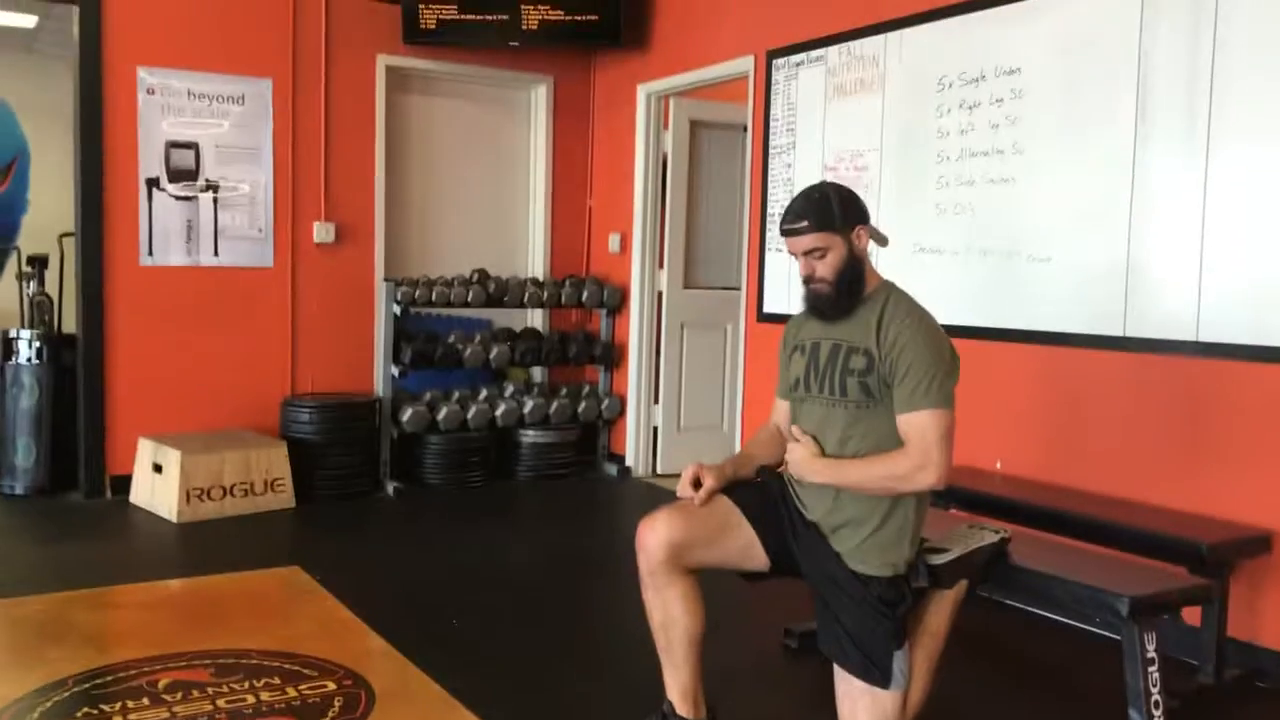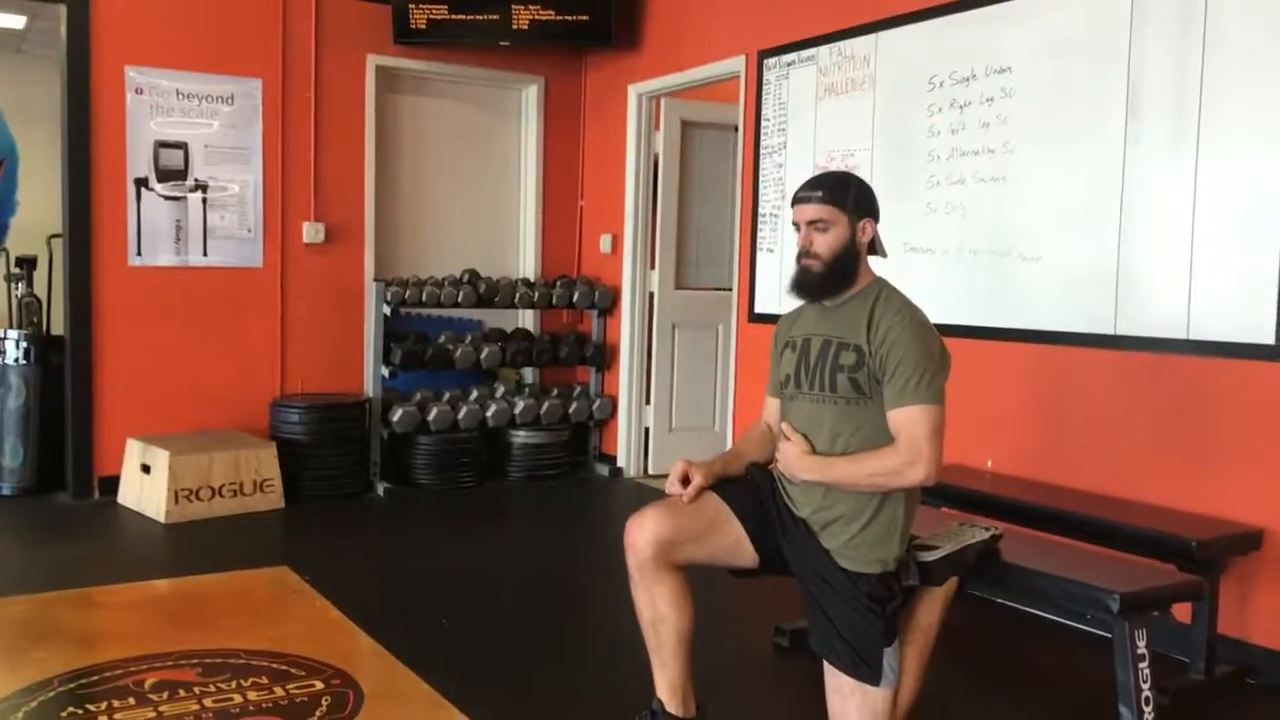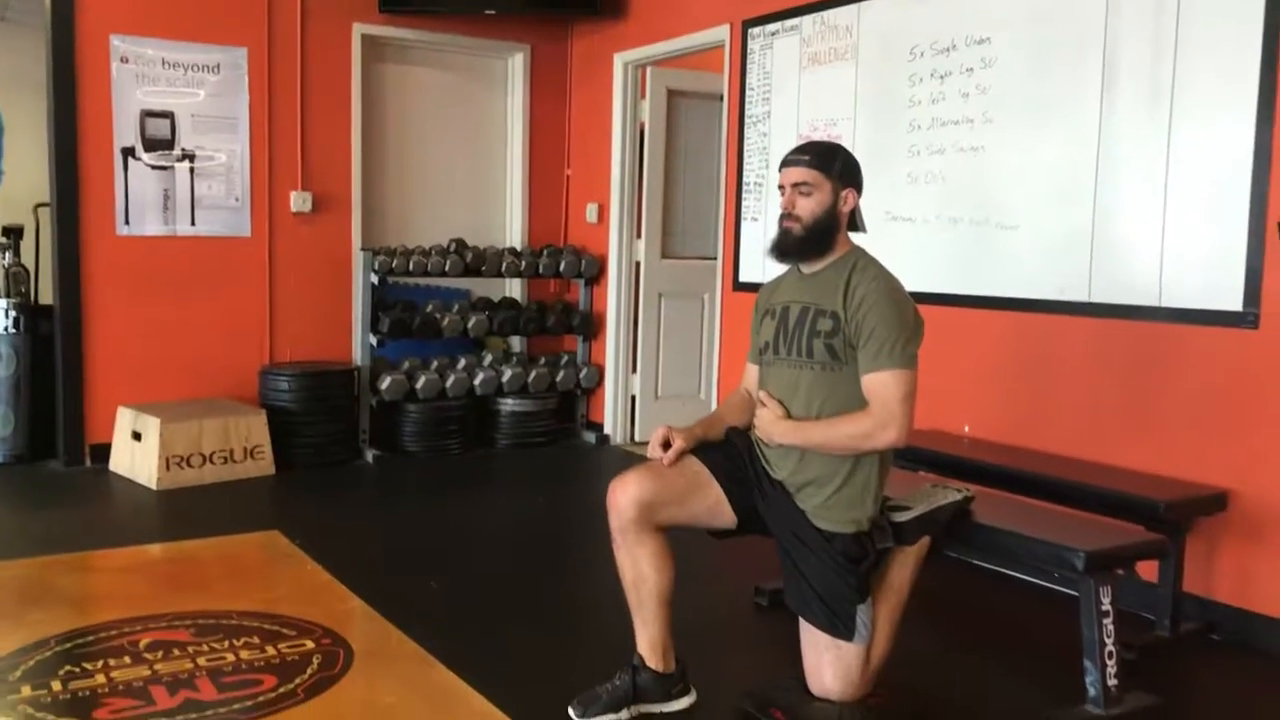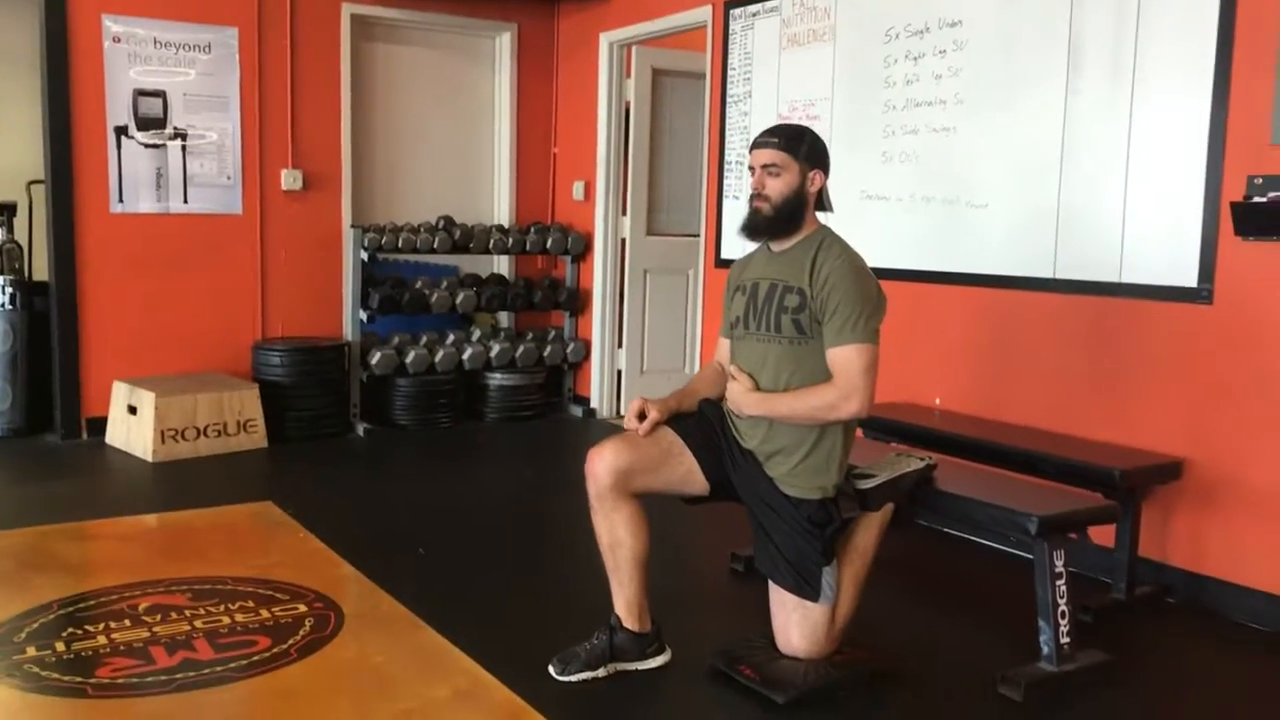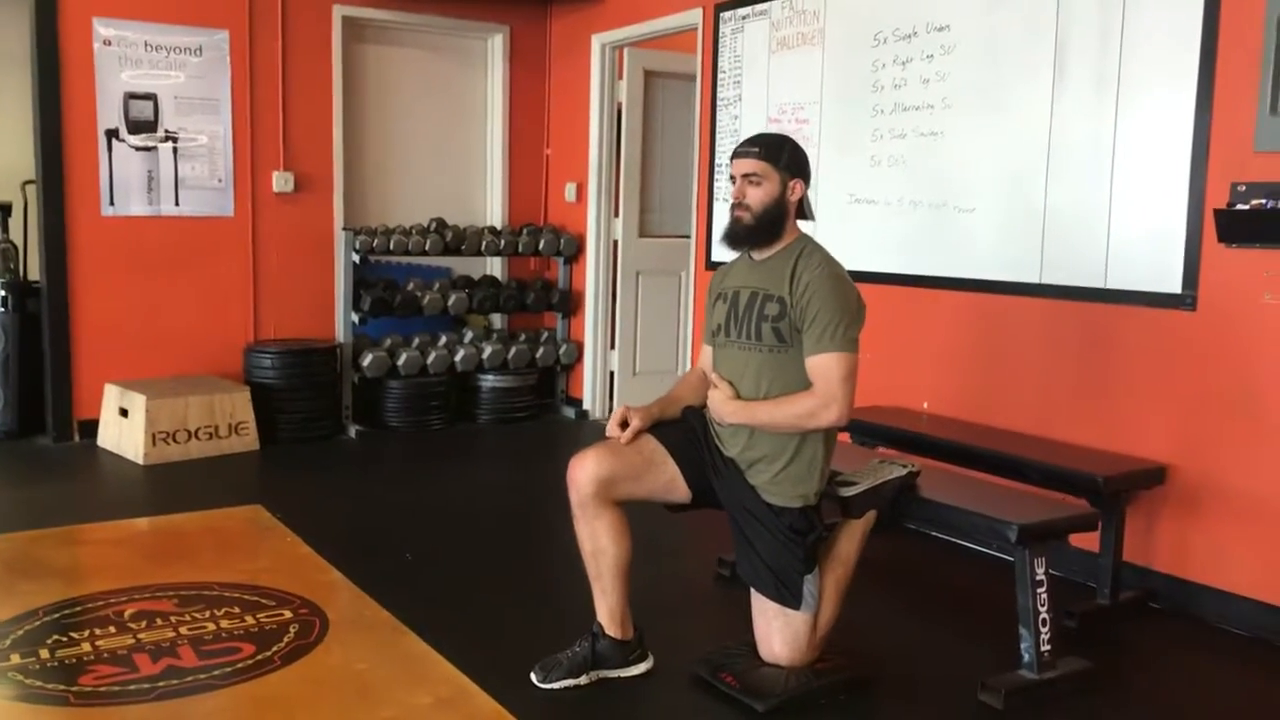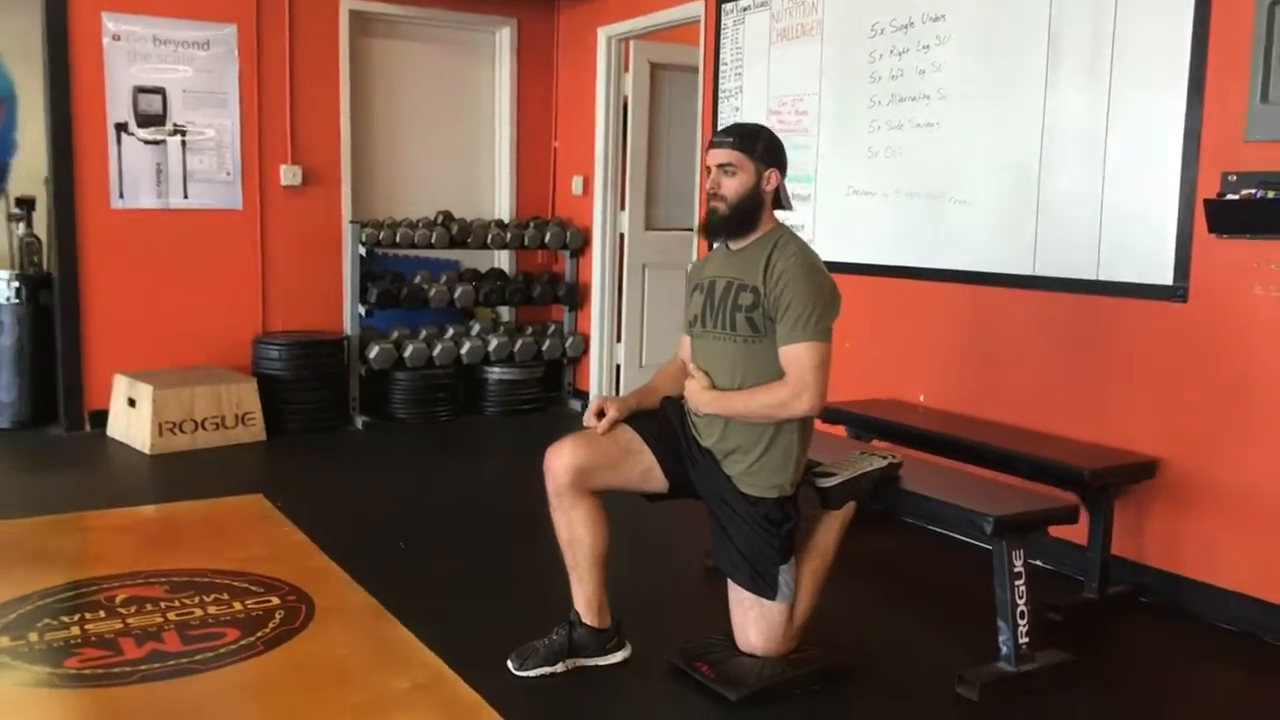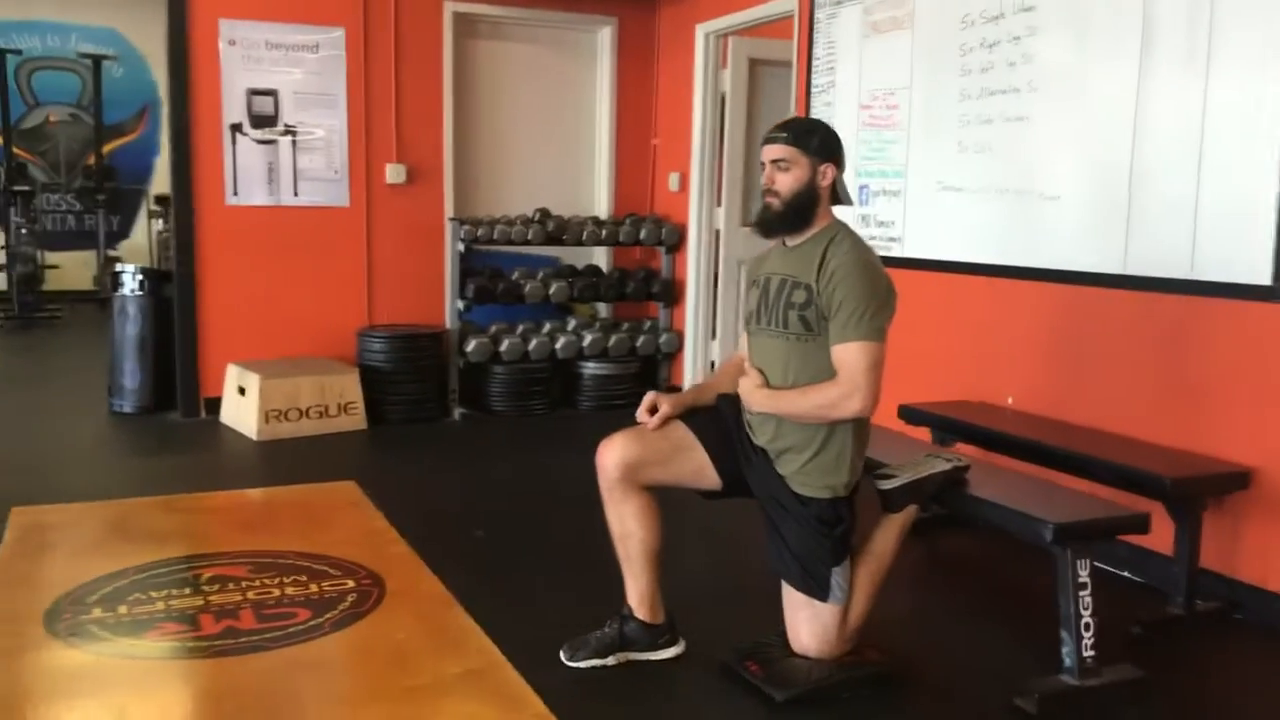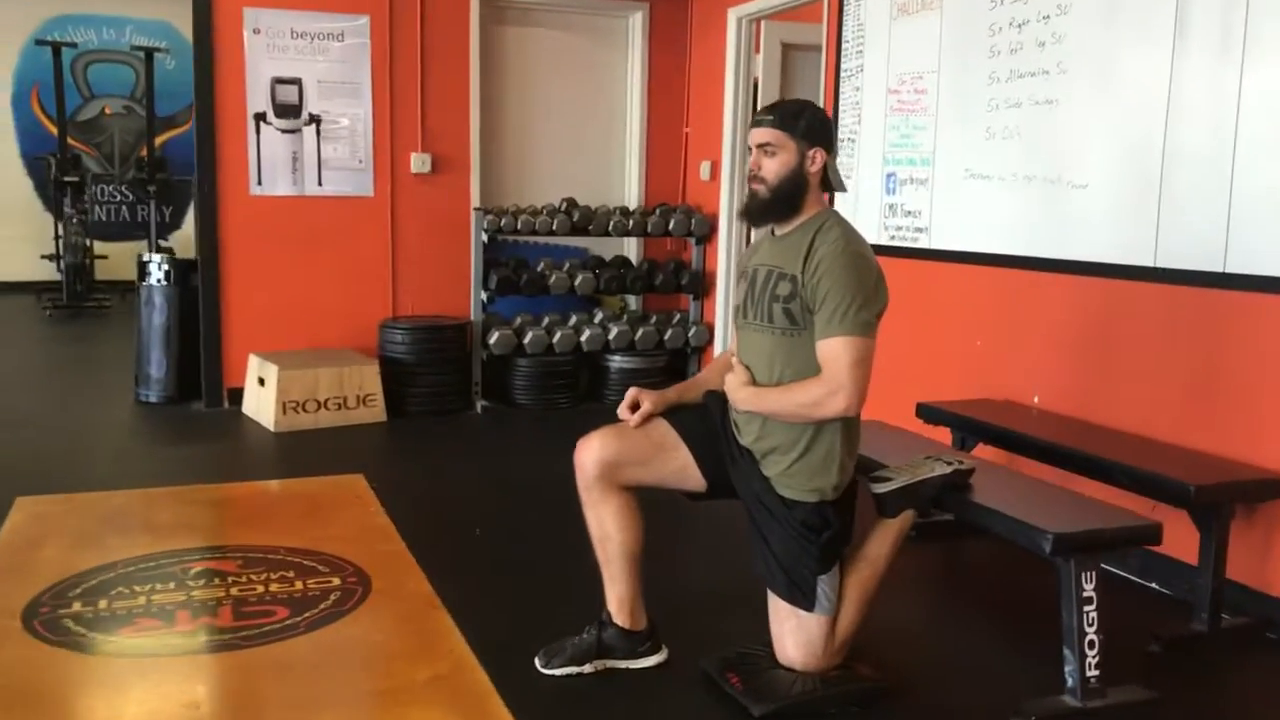
dt=0.5s
person 1, frame 1
left shoulder: (908, 331)
right shoulder: (801, 329)
left elbow: (928, 466)
left wrist: (817, 468)
right wrist: (729, 469)
left hip: (864, 543)
right hip: (793, 505)
right knee: (658, 538)
left ankle: (939, 594)
person 1, frame 2
left shoulder: (899, 326)
right shoulder: (793, 325)
left elbow: (917, 462)
left wrist: (808, 465)
right wrist: (716, 466)
left hip: (852, 540)
right hip: (781, 502)
right knee: (647, 535)
left ankle: (932, 582)
person 1, frame 3
left shoulder: (874, 293)
right shoulder: (774, 293)
left elbow: (889, 426)
left wrist: (783, 430)
right wrist: (695, 431)
left hip: (828, 498)
right hip: (759, 466)
right knee: (628, 498)
left ankle: (903, 541)
person 1, frame 4
left shoulder: (838, 270)
right shoulder: (745, 270)
left elbow: (851, 398)
left wrist: (752, 401)
right wrist: (669, 403)
left hip: (794, 466)
right hip: (730, 435)
left knee: (805, 648)
right knee: (605, 465)
left ankle: (868, 513)
right ankle: (634, 635)
person 1, frame 5
left shoulder: (818, 279)
right shoulder: (728, 276)
left elbow: (831, 407)
left wrist: (733, 409)
right wrist: (651, 411)
left hip: (776, 474)
right hip: (713, 441)
left knee: (786, 656)
right knee: (588, 474)
left ankle: (851, 517)
right ankle: (617, 643)
person 1, frame 6
left shoulder: (792, 267)
right shoulder: (708, 265)
left elbow: (804, 396)
left wrist: (708, 399)
right wrist: (631, 401)
left hip: (752, 463)
right hip: (690, 432)
left knee: (764, 646)
right knee: (564, 463)
left ankle: (834, 506)
right ankle: (595, 631)
person 1, frame 7
left shoulder: (848, 264)
right shoulder: (767, 260)
left elbow: (856, 397)
left wrist: (761, 397)
right wrist: (684, 398)
left hip: (808, 464)
right hip: (749, 430)
left knee: (817, 646)
right knee: (616, 459)
left ankle: (899, 505)
right ankle: (648, 626)
person 1, frame 8
left shoulder: (836, 254)
right shoulder: (761, 247)
left elbow: (841, 395)
left wrist: (745, 395)
right wrist: (668, 395)
left hip: (796, 466)
right hip: (737, 430)
left knee: (805, 659)
right knee: (594, 457)
left ankle: (895, 511)
right ankle: (628, 632)
